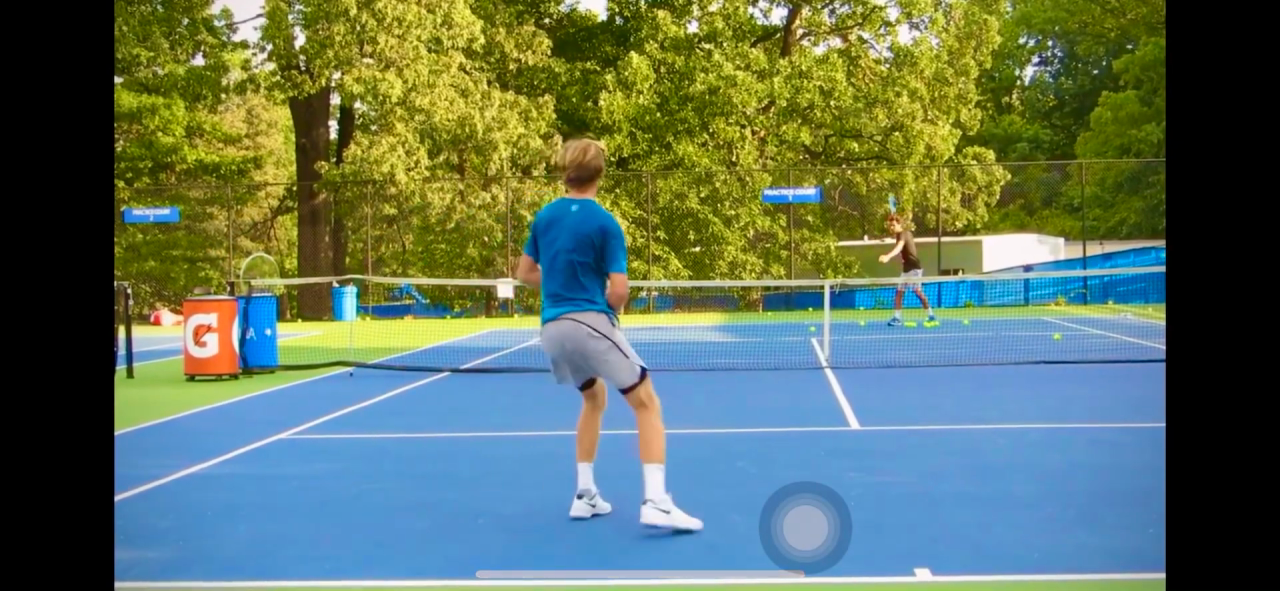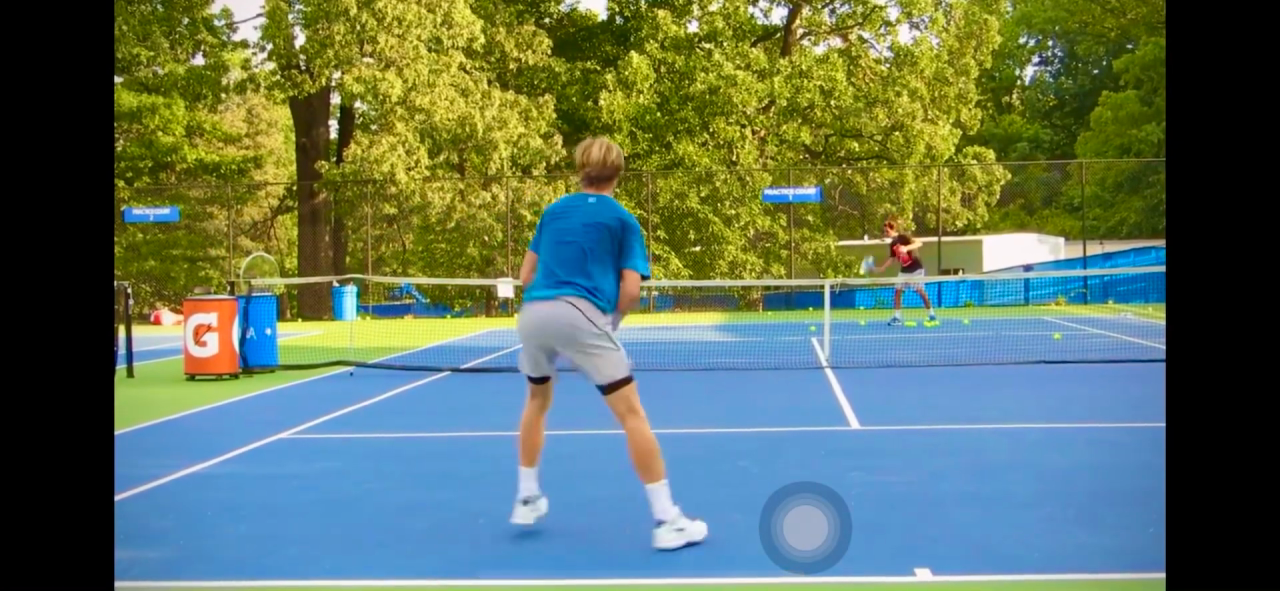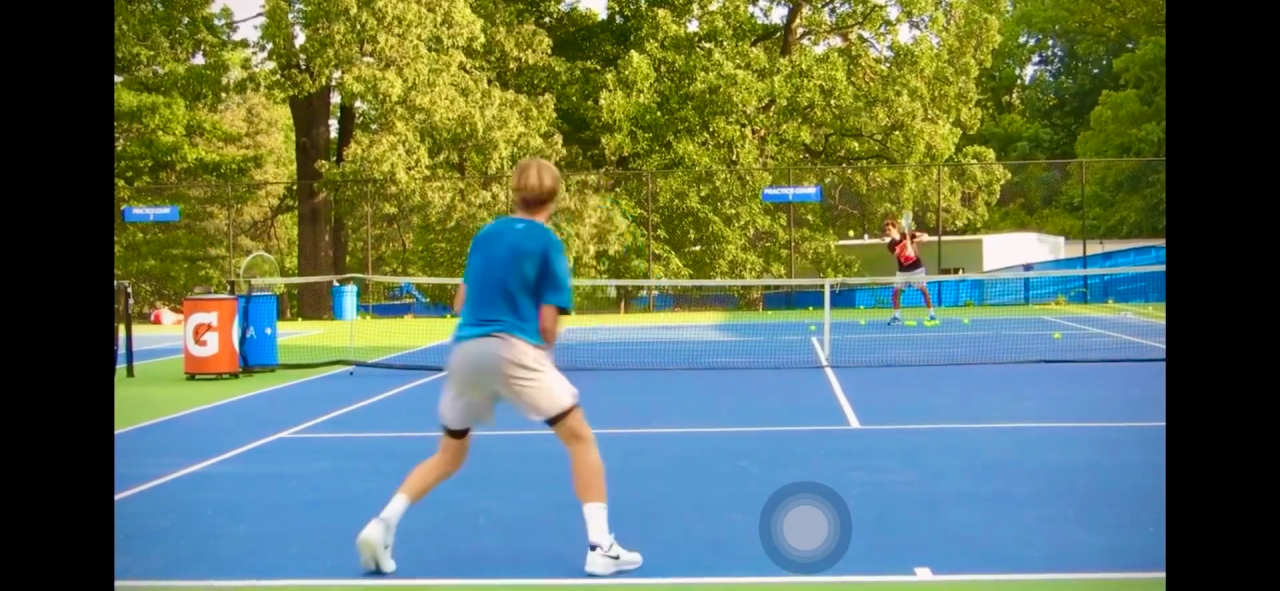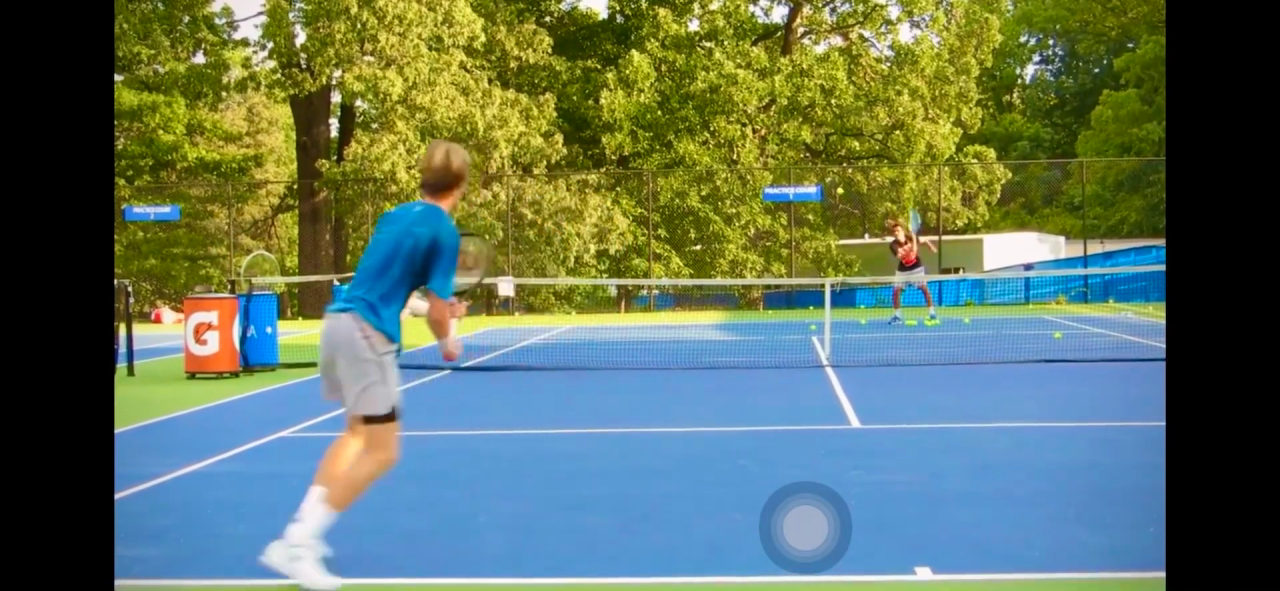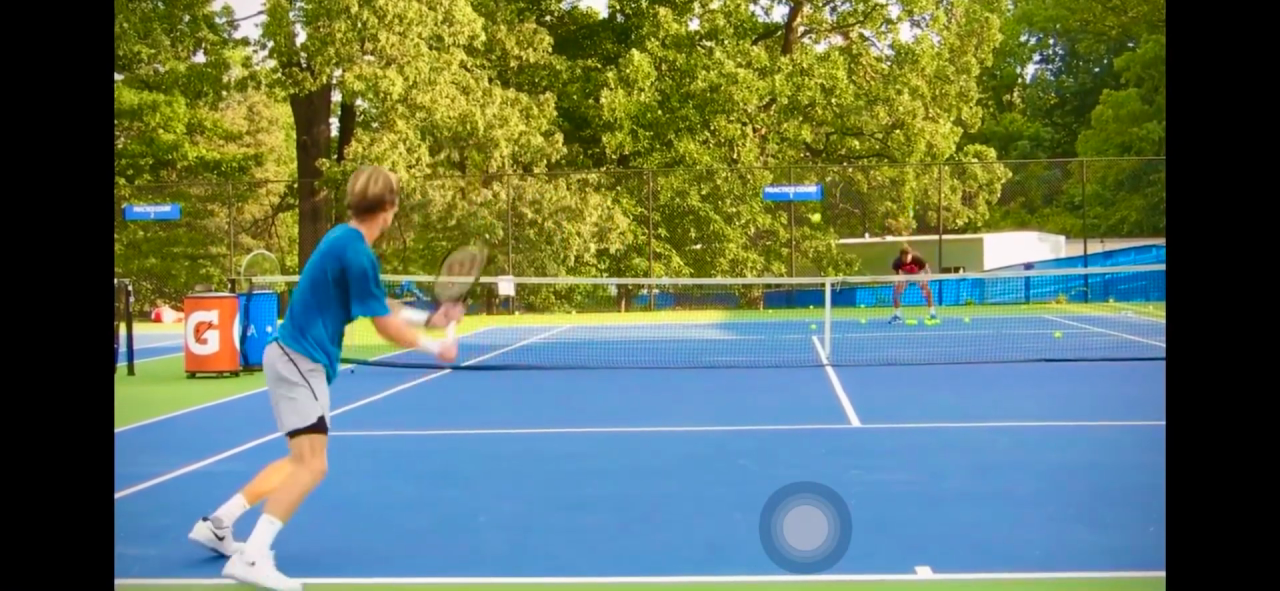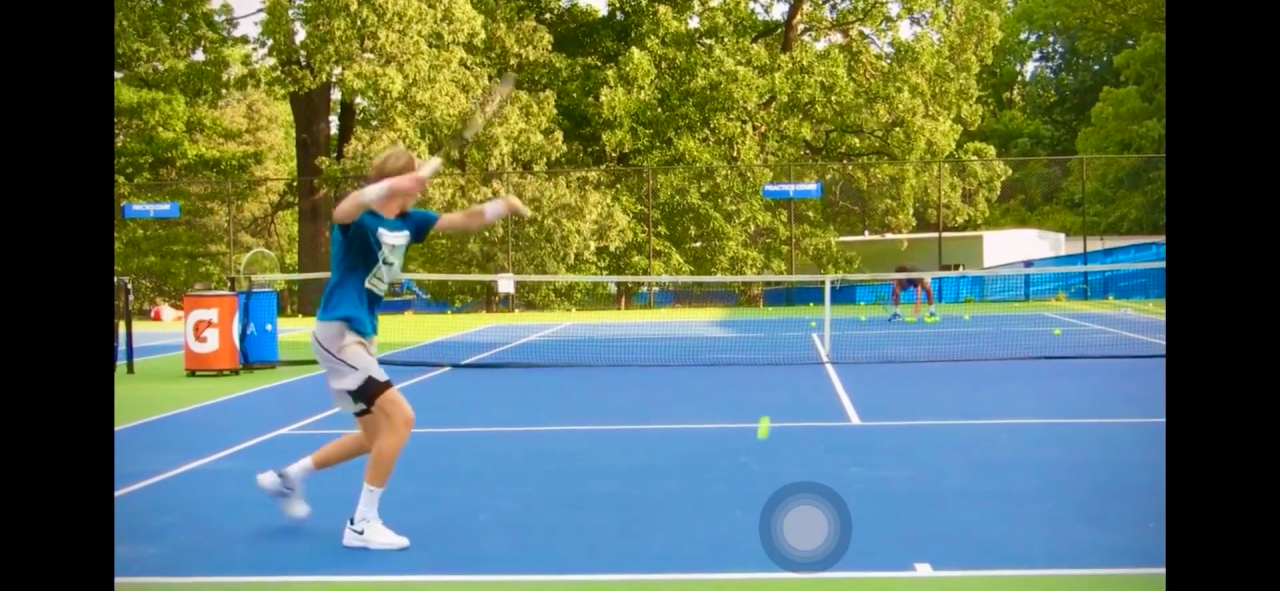
dt=0.3s
person 1, frame 1
left shoulder: (543, 215)
right shoulder: (605, 222)
left elbow: (524, 274)
right elbow: (618, 291)
left hip: (552, 328)
right hip: (590, 324)
left knee: (595, 400)
right knee: (646, 406)
left ankle: (585, 495)
right ankle: (655, 502)
person 1, frame 2
left shoulder: (553, 210)
right shoulder: (623, 220)
left elbow: (526, 276)
right elbow: (631, 289)
right wrist: (609, 318)
left hip: (534, 315)
right hip: (580, 315)
left knee: (537, 403)
right knee: (632, 416)
left ankle: (527, 500)
right ankle: (667, 520)
person 1, frame 3
left shoulder: (485, 235)
right shoulder: (549, 245)
right elbow: (548, 323)
right wrist: (540, 354)
left hip: (465, 352)
right hip: (514, 353)
left knee: (448, 455)
right knee: (581, 441)
left ankle: (381, 526)
right ankle: (599, 546)
person 1, frame 4
left shoulder: (396, 216)
right shoulder: (445, 231)
right elbow: (438, 309)
left wrist: (437, 313)
right wrist: (448, 342)
left hip: (339, 322)
right hip: (366, 336)
left knee: (357, 435)
right knee: (378, 453)
left ankle: (304, 523)
right ankle: (294, 546)
person 1, frame 5
left shoulder: (349, 244)
right shoulder: (353, 251)
left elbow: (387, 307)
right elbow: (387, 324)
left wrist: (429, 318)
right wrist: (435, 347)
left hip: (304, 360)
right hip: (298, 360)
left knee: (300, 461)
right knee: (310, 465)
left ankle: (216, 525)
person 1, frame 6
left shoulder: (405, 221)
right shoulder: (359, 217)
left elbow: (460, 221)
right elbow: (342, 210)
left wrist: (499, 206)
right wrist: (391, 186)
left hip: (356, 335)
right hip: (339, 333)
left knee: (375, 435)
right knee: (400, 419)
left ankle: (288, 478)
right ankle: (363, 523)
